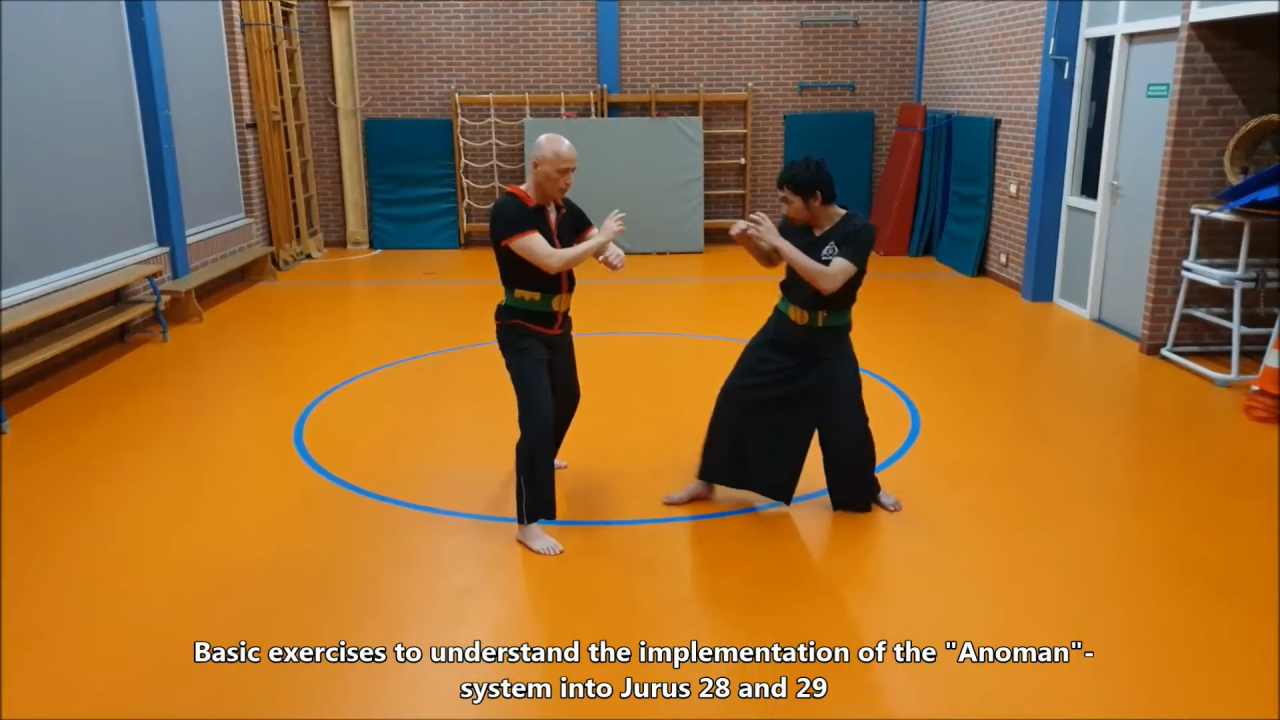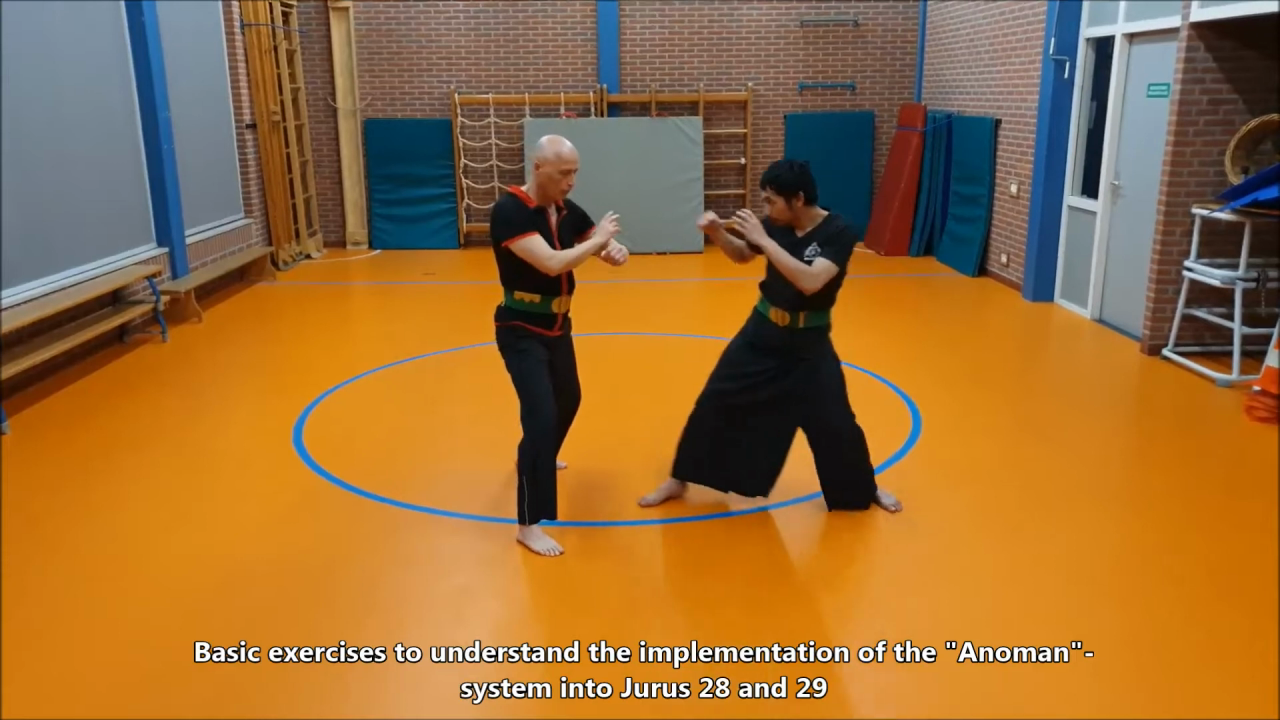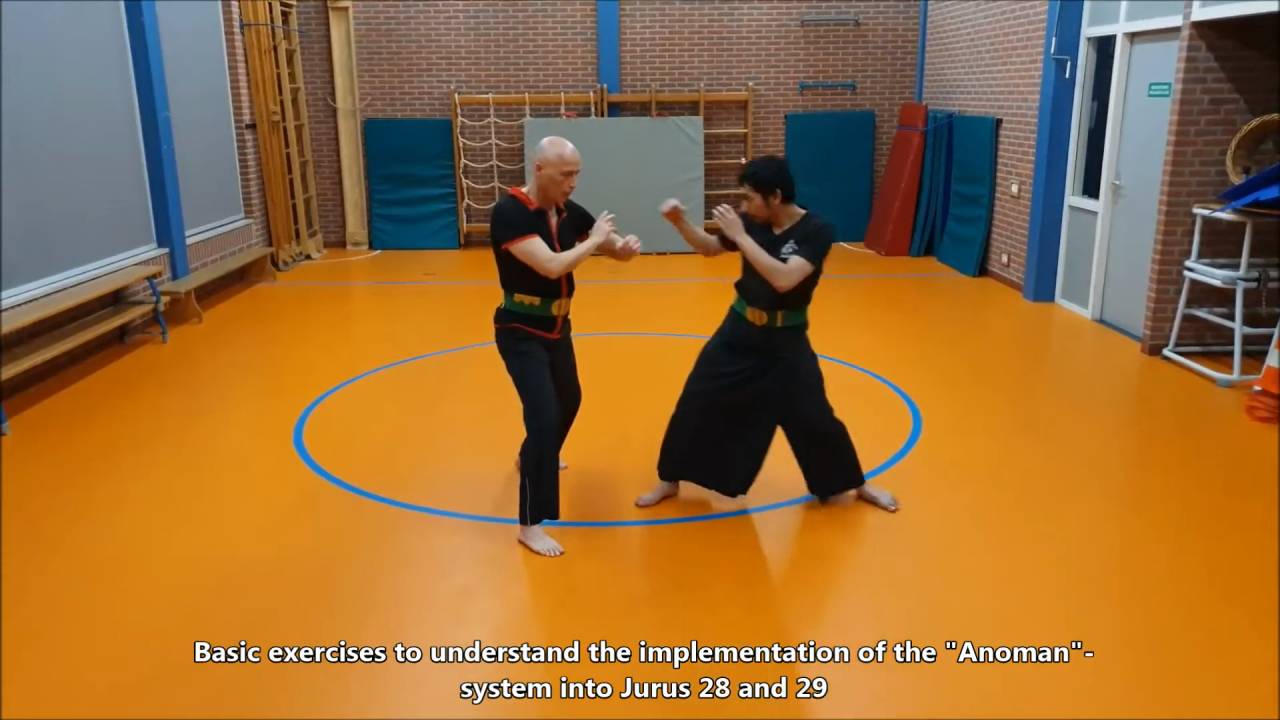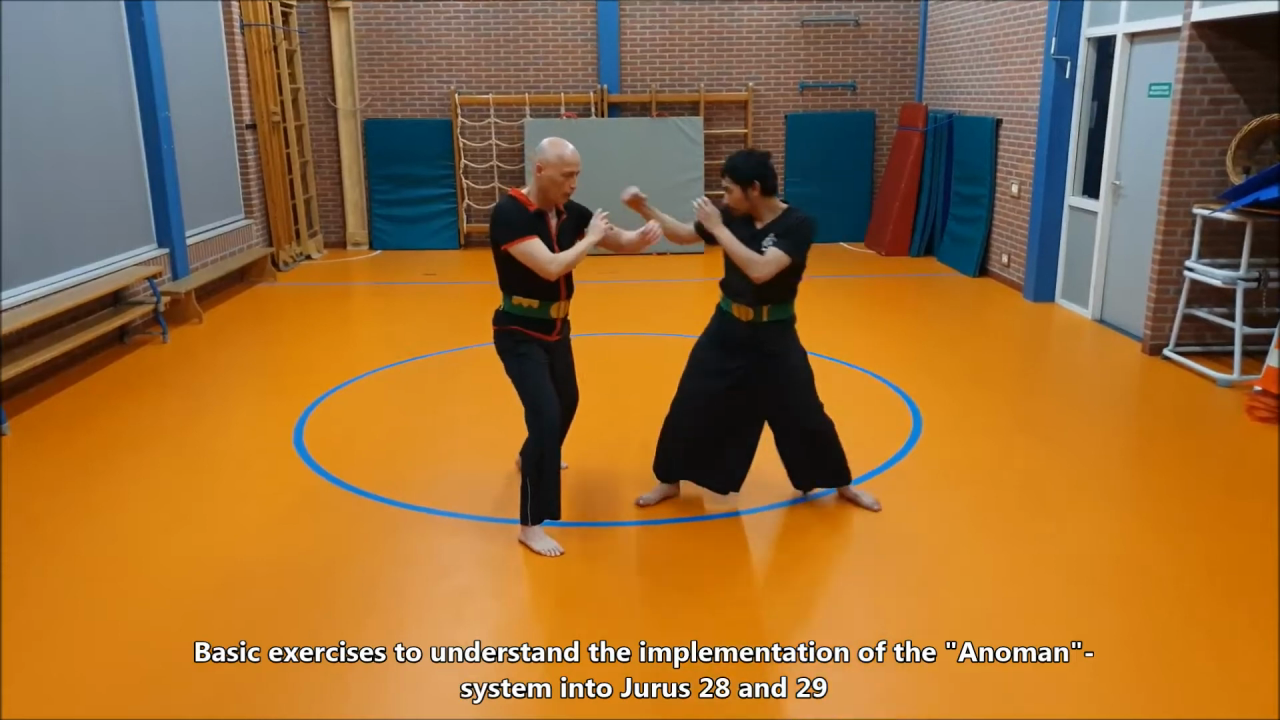
dt=0.1s
person 1, frame 1
left shoulder: (566, 208)
right shoulder: (509, 210)
left elbow: (603, 246)
right elbow: (551, 260)
left wrist: (614, 253)
right wrist: (601, 238)
left hip: (557, 324)
right hip: (522, 329)
left knee: (565, 400)
right knee: (538, 415)
left ankle: (539, 458)
right ankle: (528, 524)
person 1, frame 2
left shoulder: (567, 210)
right shoulder: (510, 210)
left elbow: (604, 244)
right elbow: (551, 263)
left wrist: (616, 251)
right wrist: (597, 239)
left hip: (557, 325)
right hip: (521, 329)
left knee: (566, 400)
right knee: (541, 414)
left ankle: (535, 458)
right ankle: (529, 524)
person 1, frame 3
left shoulder: (569, 211)
right shoulder: (509, 213)
left elbow: (611, 245)
right elbow: (551, 265)
left wrist: (626, 245)
right wrist: (595, 239)
left hip: (556, 327)
right hip: (521, 332)
left knee: (567, 400)
right knee: (544, 415)
left ankle: (531, 458)
right ankle: (530, 524)
person 1, frame 4
left shoulder: (570, 211)
right shoulder: (509, 214)
left elbow: (622, 241)
right elbow: (549, 266)
left wrist: (645, 234)
right wrist: (590, 237)
left hip: (555, 328)
right hip: (519, 333)
left knee: (565, 403)
right knee: (547, 415)
left ankle: (532, 458)
right ankle: (531, 524)
person 2, frame 1
left shoulder: (858, 232)
right shoulder: (795, 224)
left elbow: (829, 281)
right elbow: (771, 261)
left wrist: (779, 241)
right wrist: (749, 241)
left hip: (828, 342)
right hip: (782, 330)
left knee: (847, 423)
right knee: (735, 400)
left ankle: (865, 489)
right ankle: (706, 482)
person 2, frame 2
left shoulder: (840, 234)
right shoulder: (776, 225)
left elbow: (810, 282)
right elbow: (739, 255)
left wrist: (765, 240)
right wrist: (720, 231)
left hip: (808, 342)
right hip: (761, 334)
left knee: (835, 420)
right knee: (714, 404)
left ankle: (865, 489)
right ankle: (678, 481)
person 2, frame 3
left shoulder: (817, 232)
right shoulder: (751, 221)
left elbow: (785, 280)
right elbow: (709, 248)
left wrist: (742, 236)
right wrist: (680, 222)
left hip: (786, 340)
right hip: (739, 331)
left knee: (814, 418)
right knee: (696, 405)
left ankle: (854, 484)
right ankle: (669, 480)
person 2, frame 4
left shoulder: (798, 224)
right shoulder: (733, 217)
left elbow: (760, 271)
right elbow: (683, 234)
left wrist: (718, 228)
right wrist: (644, 209)
left hip: (774, 336)
right hip: (726, 328)
left knee: (803, 414)
right knee: (689, 408)
left ankle: (844, 484)
right ankle: (669, 481)
